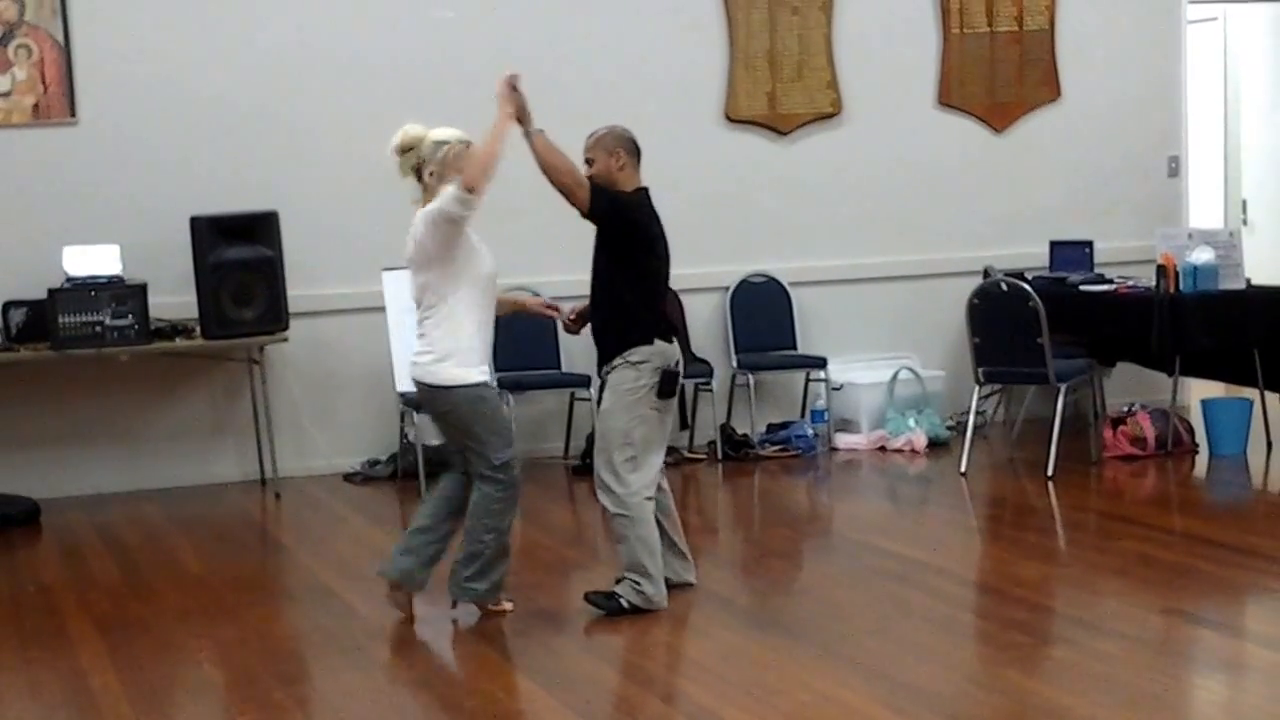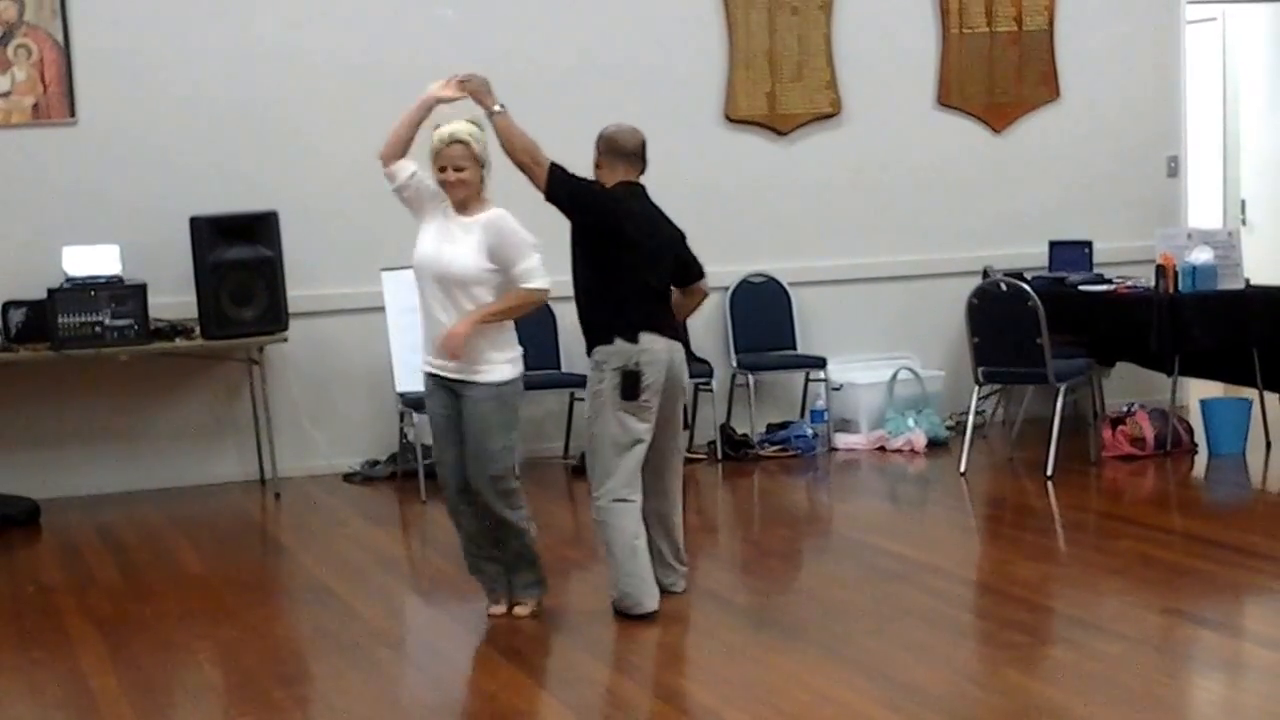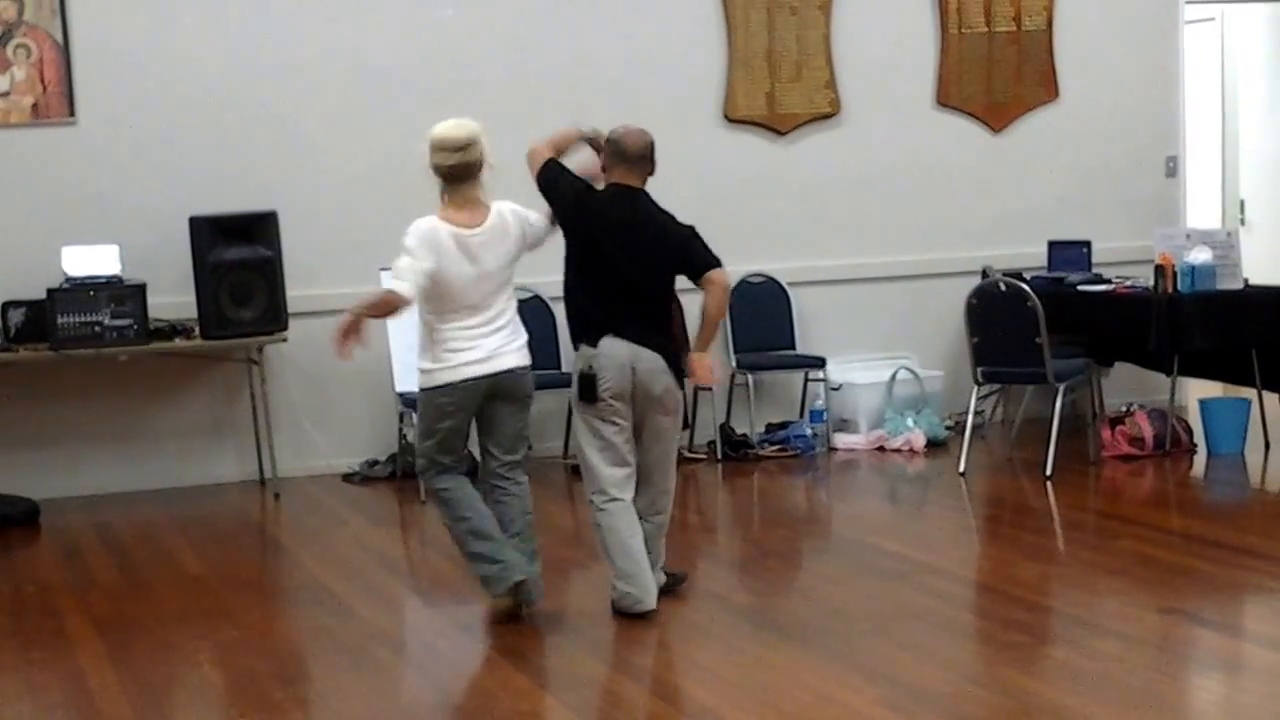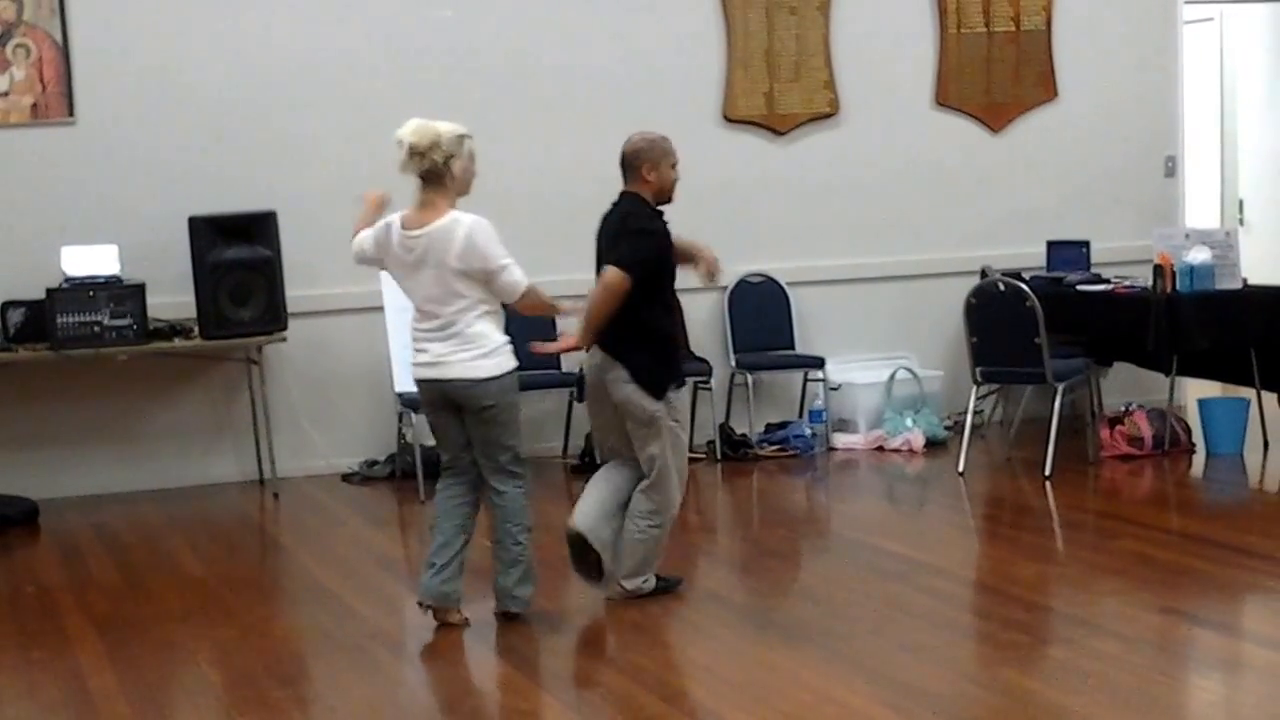
dt=0.3s
person 1, frame 1
left shoulder: (443, 230)
right shoulder: (437, 222)
right elbow: (471, 183)
left wrist: (518, 302)
right wrist: (505, 114)
left hip: (446, 375)
right hip: (456, 379)
left knee: (469, 474)
right knee: (497, 474)
left ankle: (408, 568)
right ankle: (476, 586)
person 1, frame 2
left shoulder: (500, 224)
right shoulder: (431, 209)
left elbow: (535, 288)
right elbow: (391, 158)
left wrist: (476, 321)
right wrist: (425, 104)
left hip: (490, 373)
right hip: (444, 371)
left knee: (492, 478)
right knee: (460, 479)
left ankle: (526, 577)
right ankle: (500, 578)
person 1, frame 3
left shoulder: (425, 233)
right shoulder: (509, 218)
left elbow: (395, 300)
right elbow: (547, 224)
left wrist: (356, 317)
left hip: (452, 375)
right hip: (513, 365)
left knee: (442, 472)
right knee: (508, 472)
left ankle: (502, 571)
right ankle: (519, 579)
person 1, frame 4
left shoulder: (394, 230)
right shoulder: (471, 229)
left elbow: (361, 249)
right elbow: (518, 293)
left wrist: (371, 210)
right wrist: (560, 313)
left hip: (431, 373)
right hip: (483, 372)
left knee: (458, 475)
right knee: (505, 476)
left ankle: (439, 590)
right ankle: (512, 594)
person 2, frame 1
left shoulder: (631, 213)
right shoulder: (625, 217)
left elbow: (567, 183)
left wrist: (527, 124)
right wrist: (590, 310)
left hip: (640, 362)
right hip: (641, 359)
left knee: (621, 478)
right knee: (642, 474)
left ankle: (643, 589)
right ankle: (672, 566)
person 2, frame 2
left shoulder: (593, 204)
right shoulder: (662, 223)
left elbow: (526, 157)
right elbow: (696, 288)
left wrist: (489, 104)
left hip: (623, 357)
right hip: (667, 353)
left knee: (616, 483)
right knee: (660, 476)
left ankle: (636, 593)
right ankle: (668, 573)
person 2, frame 3
left shoulder: (582, 207)
right shoulder: (671, 229)
left elbow: (539, 155)
right elbow: (717, 284)
left wrist: (580, 135)
right wrist: (699, 351)
left hip: (599, 360)
right hip: (657, 360)
left knee: (611, 486)
right knee: (656, 482)
left ankle: (636, 592)
right ankle: (650, 576)
person 2, frame 4
left shoulder: (626, 218)
right shoulder: (645, 228)
right elbow: (613, 282)
left wrist: (695, 253)
right wrist: (585, 336)
left hip: (608, 366)
right hip: (644, 372)
left knee: (625, 460)
right knee: (663, 478)
left ankle: (588, 526)
right ankle: (631, 578)
